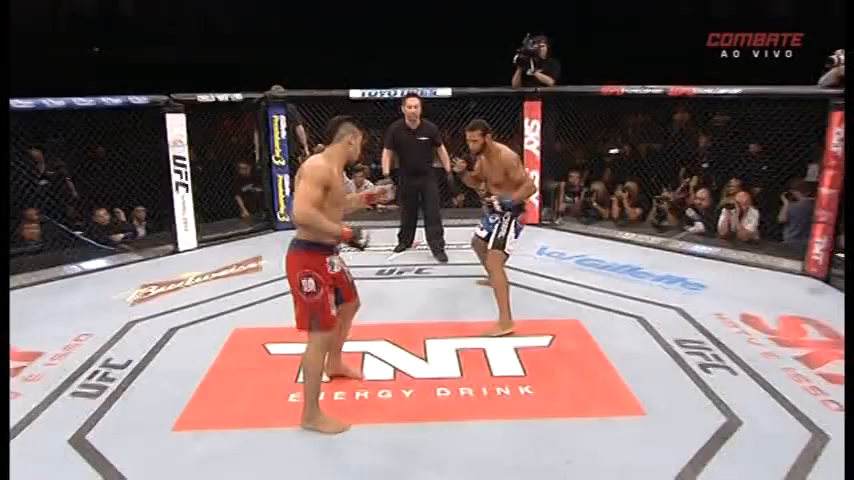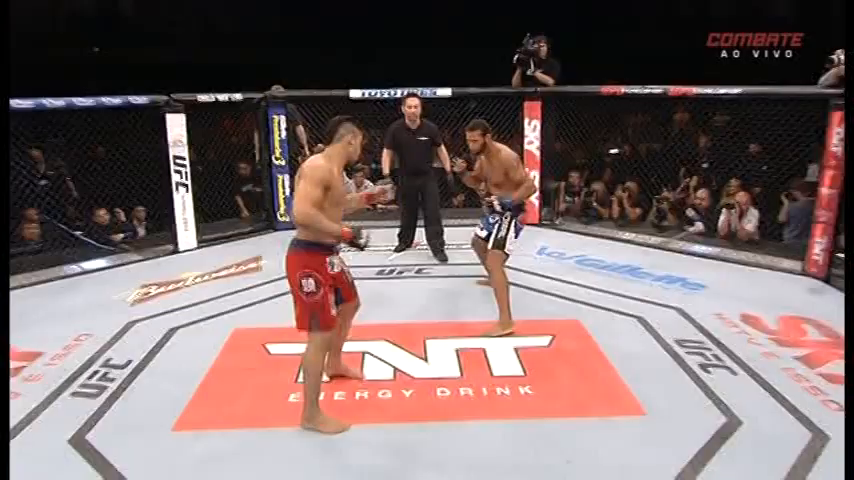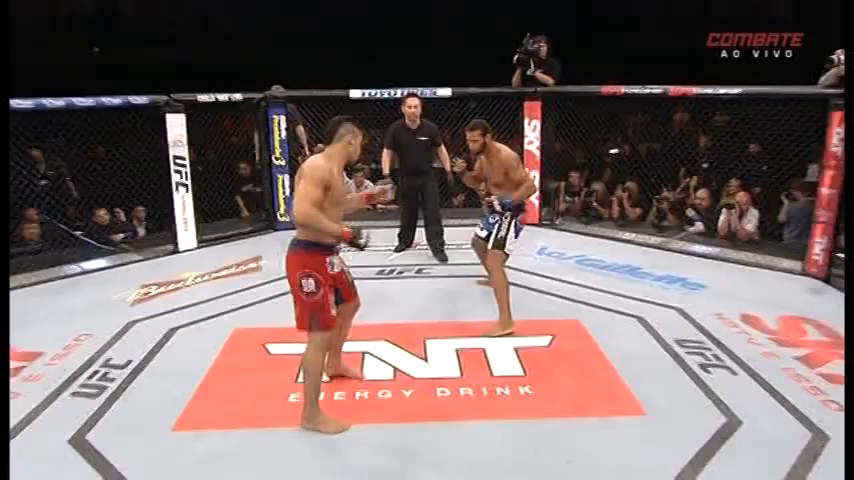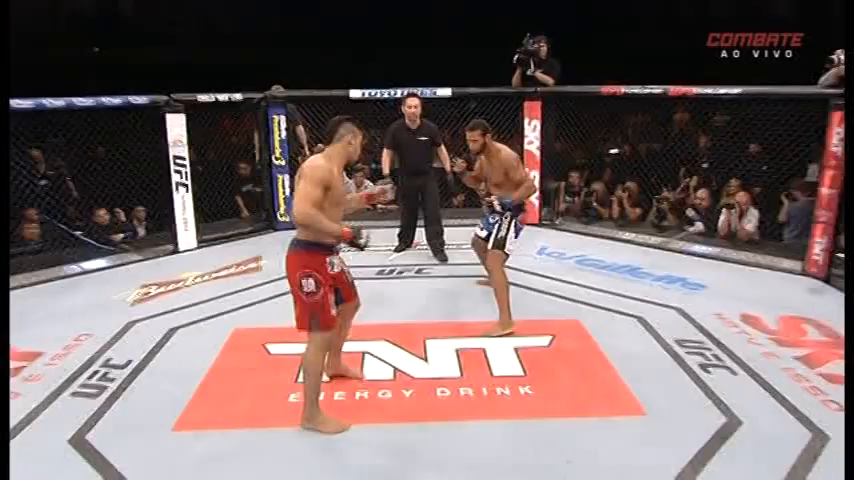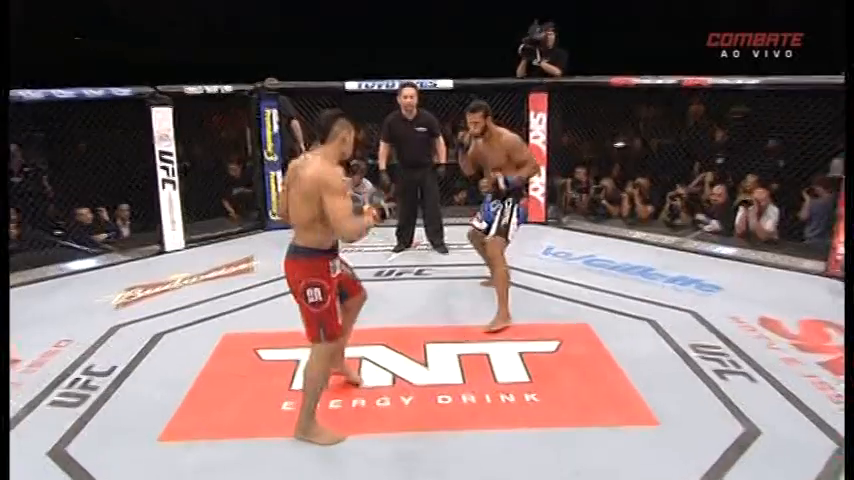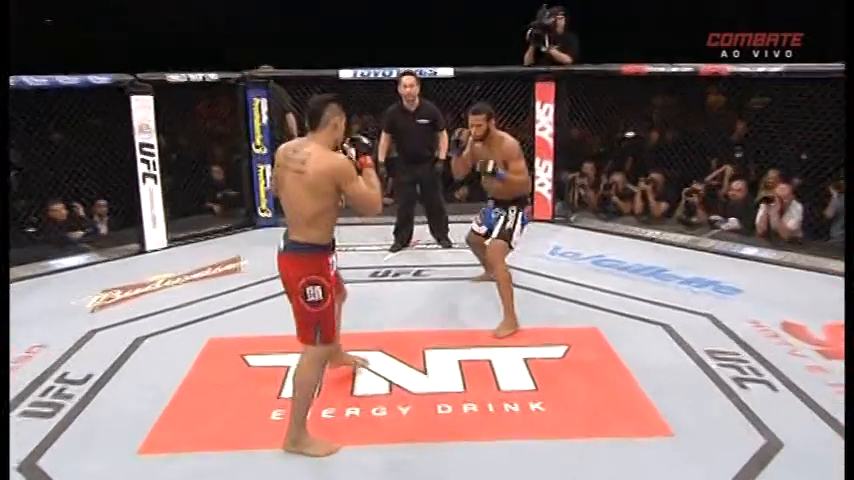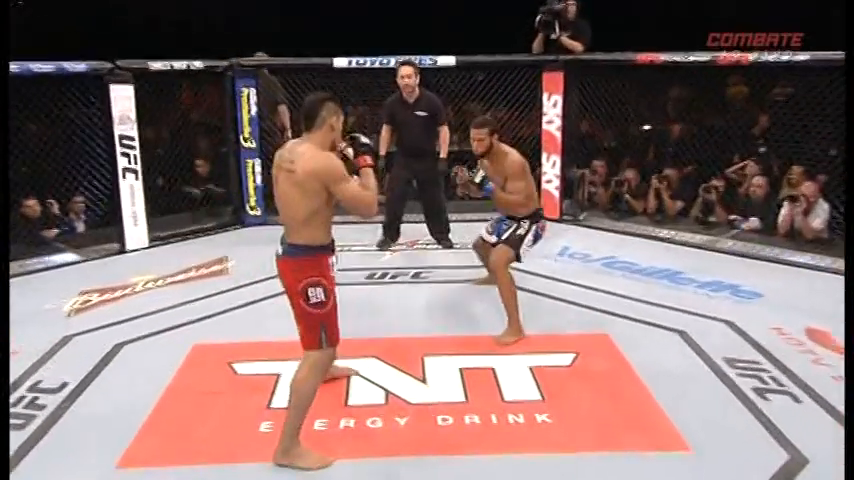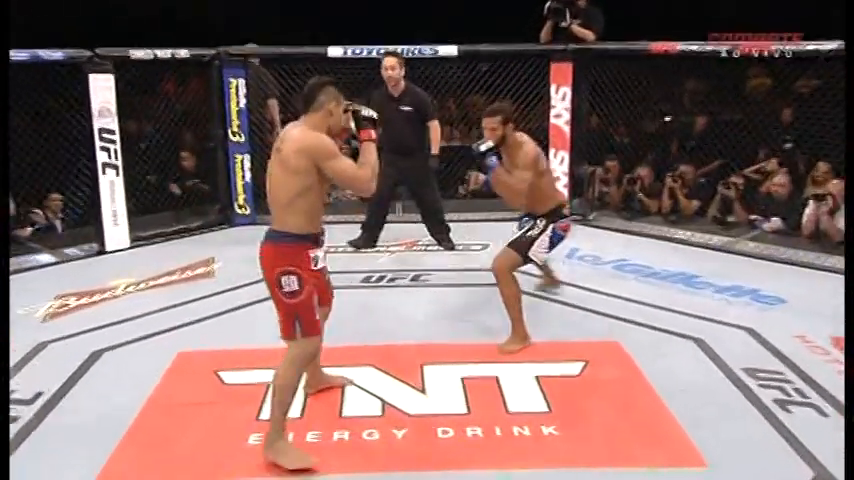
dt=0.2s
person 1, frame 1
left shoulder: (333, 170)
right shoulder: (319, 167)
right elbow: (302, 213)
left wrist: (367, 198)
right wrist: (345, 233)
left hip: (327, 255)
right hip: (308, 259)
left knee: (349, 303)
right knee: (320, 334)
left ankle: (334, 364)
right ankle: (311, 415)
person 1, frame 2
left shoulder: (333, 169)
right shoulder: (319, 167)
right elbow: (302, 213)
left wrist: (368, 197)
right wrist: (345, 233)
left hip: (327, 255)
right hip: (308, 259)
left knee: (349, 304)
right knee: (320, 335)
left ankle: (334, 364)
right ankle: (311, 415)
person 1, frame 3
left shoulder: (334, 170)
right shoulder: (319, 167)
right elbow: (302, 213)
left wrist: (369, 197)
right wrist: (345, 233)
left hip: (327, 255)
right hip: (308, 258)
left knee: (349, 303)
right knee: (321, 335)
left ankle: (334, 364)
right ankle: (311, 415)
person 1, frame 4
left shoulder: (329, 168)
right shoulder: (319, 168)
right elbow: (304, 213)
left wrist: (368, 197)
right wrist: (347, 233)
left hip: (325, 254)
right hip: (308, 258)
left knee: (348, 304)
right knee: (321, 334)
left ankle: (333, 364)
right ankle: (311, 415)
person 1, frame 5
left shoulder: (298, 164)
right shoulder: (330, 174)
left elbow: (283, 211)
right elbow: (347, 231)
right wrist: (370, 215)
left hip: (322, 257)
right hip: (310, 265)
left knee: (355, 297)
right knee: (326, 345)
left ankle: (338, 365)
right ankle: (306, 426)
person 1, frame 6
left shoulder: (285, 151)
right shoulder: (335, 163)
right elbow: (373, 206)
right wrist: (364, 160)
left hip: (294, 247)
right hip: (309, 260)
left knee: (338, 297)
right knee: (318, 347)
left ankle: (336, 354)
right ankle: (296, 436)
person 1, frame 7
left shoulder: (287, 152)
right shoulder: (324, 162)
right elbow: (367, 208)
right wrist: (364, 162)
left hip: (301, 253)
right hip: (307, 262)
left knee: (326, 309)
right knee: (320, 350)
left ankle: (324, 369)
right ankle: (289, 448)
person 1, frame 8
left shoulder: (295, 134)
right shoulder: (313, 142)
right elbow: (366, 184)
left wrist: (345, 135)
right wrist: (367, 135)
left hip: (306, 246)
right hip: (288, 253)
left knee: (318, 311)
right knee: (303, 344)
left ankle: (314, 378)
right ankle: (275, 437)
person 2, frame 1
left shoulder: (506, 157)
right shoulder: (481, 156)
left elbow: (530, 186)
right elbow: (475, 182)
left wrist: (507, 202)
right wrist: (462, 172)
left hip: (510, 214)
right hip: (496, 210)
left knee: (494, 262)
right knee: (478, 243)
left ankle: (505, 322)
right ankle: (494, 279)
person 2, frame 2
left shoulder: (506, 157)
right shoulder: (481, 156)
left elbow: (530, 186)
right elbow: (475, 182)
left wrist: (507, 202)
right wrist: (462, 172)
left hip: (510, 213)
right hip: (496, 211)
left knee: (494, 262)
right knee: (478, 242)
left ankle: (505, 322)
right ankle: (493, 279)
person 2, frame 3
left shoulder: (506, 157)
right shoulder: (482, 156)
left elbow: (530, 186)
right elbow: (475, 182)
left wrist: (506, 201)
right wrist: (462, 172)
left hip: (510, 213)
right hip: (496, 210)
left knee: (494, 262)
right knee: (478, 242)
left ankle: (505, 322)
right ankle: (494, 279)
person 2, frame 4
left shoulder: (506, 158)
right shoulder: (481, 156)
left elbow: (529, 187)
right elbow: (475, 183)
left wrist: (506, 203)
right wrist: (462, 173)
left hip: (510, 214)
right hip: (495, 211)
left knee: (494, 263)
right knee: (477, 242)
left ankle: (505, 322)
right ankle: (494, 279)
person 2, frame 5
left shoulder: (509, 140)
right shoulder: (477, 140)
left elbow: (534, 166)
right elbow: (468, 171)
left wrist: (511, 180)
right wrist: (463, 150)
left hip: (511, 199)
right hip: (492, 197)
left knee: (494, 251)
right knee: (475, 236)
left ankle: (503, 314)
right ankle: (496, 276)
person 2, frame 6
left shoulder: (509, 146)
right shoulder: (475, 144)
left elbow: (526, 184)
right elbow: (458, 174)
left wrist: (497, 173)
right wrist: (457, 150)
left hip: (515, 208)
right hip: (495, 204)
left knee: (494, 254)
right knee: (473, 238)
left ankle: (510, 320)
right ankle: (490, 272)
person 2, frame 7
left shoulder: (512, 162)
right shoulder: (487, 158)
left elbow: (519, 204)
right elbow: (478, 191)
left wrist: (486, 186)
right wrist: (465, 181)
left hip: (529, 222)
right hip: (512, 218)
left knee: (497, 262)
right knee: (480, 245)
left ankle: (514, 328)
right ankle: (493, 276)
person 2, frame 8
left shoulder: (527, 154)
right shoulder: (510, 144)
left elbow: (517, 198)
right elbow: (505, 181)
left wrist: (491, 161)
right wrist: (484, 179)
left hip: (551, 221)
right hip: (540, 215)
left knee: (501, 266)
right knee: (524, 252)
left ankle: (519, 335)
right ankle: (549, 277)
person 3, frame 1
left shoulder: (430, 128)
right shoulder: (395, 129)
left elbow: (440, 149)
right elbow: (387, 152)
left wrist: (448, 171)
right wrist: (386, 175)
left hip: (427, 177)
right hip: (407, 178)
left knee: (433, 212)
right knee: (407, 212)
person 3, frame 2
left shoulder: (430, 128)
right shoulder: (395, 129)
left elbow: (440, 149)
right elbow: (387, 152)
left wrist: (448, 171)
right wrist: (386, 175)
left hip: (427, 177)
right hip: (407, 177)
left knee: (433, 212)
right knee: (407, 212)
person 3, frame 3
left shoulder: (430, 128)
right shoulder: (395, 129)
left elbow: (440, 149)
right elbow: (387, 152)
left wrist: (448, 171)
right wrist: (386, 175)
left hip: (427, 176)
right hip: (407, 177)
left knee: (433, 213)
right knee: (408, 212)
person 3, frame 4
left shoulder: (430, 128)
right shoulder: (395, 129)
left elbow: (440, 149)
right elbow: (387, 152)
left wrist: (448, 171)
right wrist: (386, 175)
left hip: (427, 176)
right hip: (407, 177)
left knee: (433, 212)
right knee: (407, 212)
person 3, frame 5
left shoulder: (428, 118)
right shoulder: (391, 121)
left elbow: (438, 140)
right elbow: (384, 146)
left wrist: (442, 164)
right wrist: (383, 171)
left hip: (427, 169)
right hip: (405, 171)
left knee: (432, 206)
right knee: (406, 208)
right ankle: (404, 240)
person 3, frame 6
left shoulder: (430, 109)
right shoulder: (392, 112)
left elbow: (442, 135)
right elbow: (385, 137)
left wrist: (441, 159)
right wrist: (381, 163)
left hip: (428, 164)
right hip: (405, 165)
left knee: (434, 203)
right knee: (403, 204)
left ankle: (442, 236)
right ankle: (401, 239)
person 3, frame 7
left shoulder: (431, 101)
right shoulder: (392, 103)
left elbow: (443, 130)
right elbow: (386, 129)
left wrist: (442, 158)
right wrist: (380, 156)
left hip: (427, 160)
right hip: (402, 159)
left knee: (434, 200)
right knee: (393, 197)
left ankle: (442, 235)
right ankle: (389, 235)
person 3, frame 8
left shoulder: (417, 96)
right shoulder: (378, 97)
left elbow: (433, 125)
left wrist: (434, 155)
left hip: (415, 157)
right hip: (391, 157)
left knee: (429, 199)
right knee: (378, 197)
left ankle: (443, 236)
right ankle: (368, 237)
